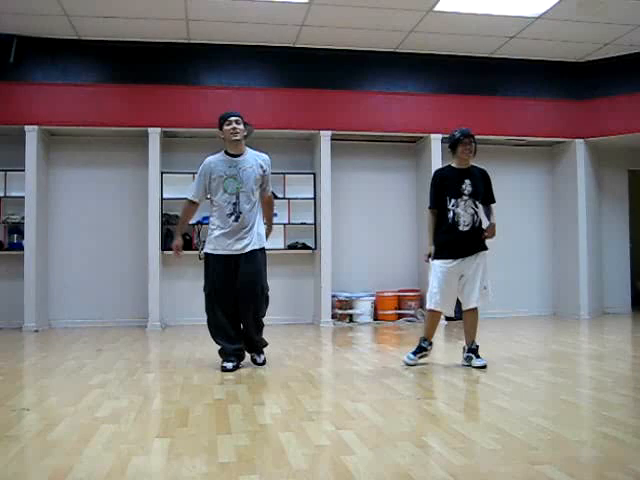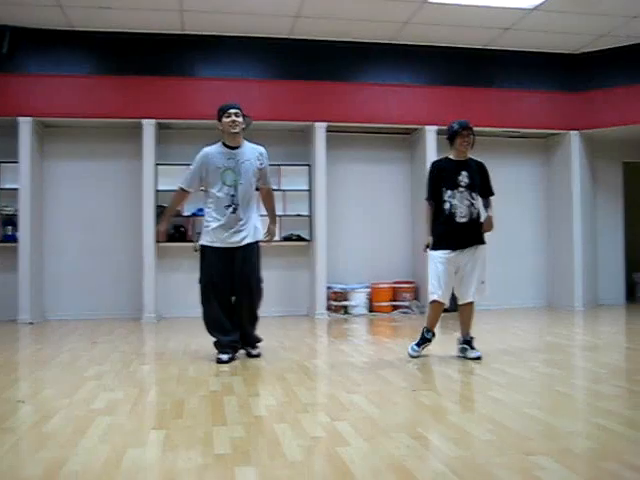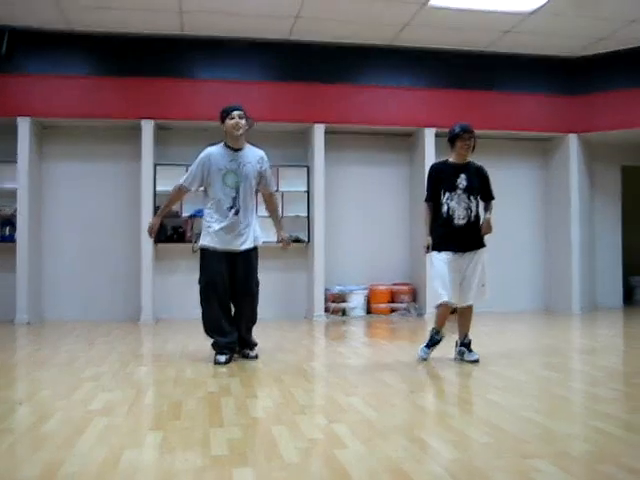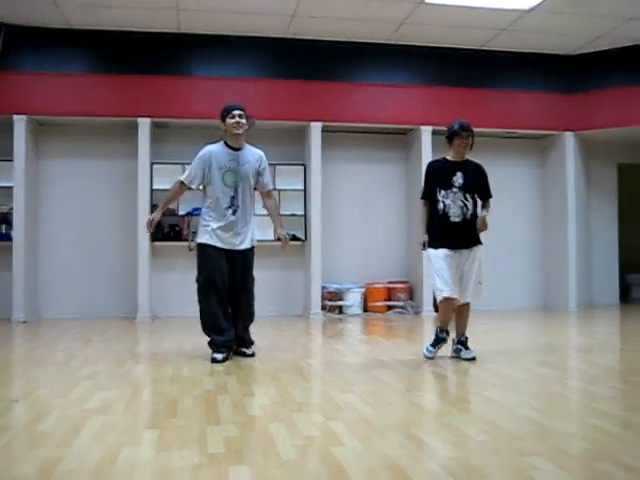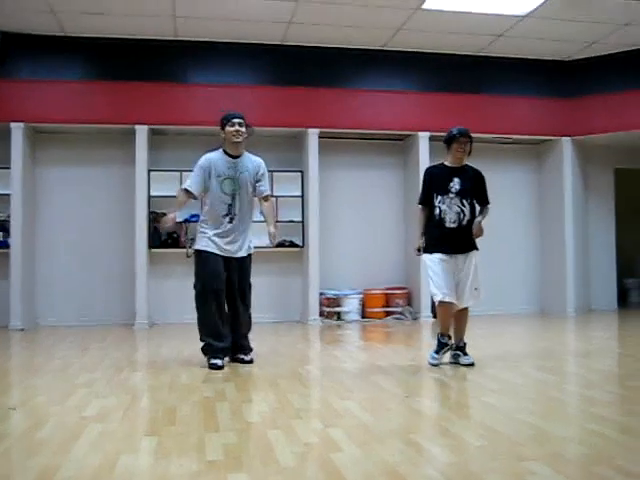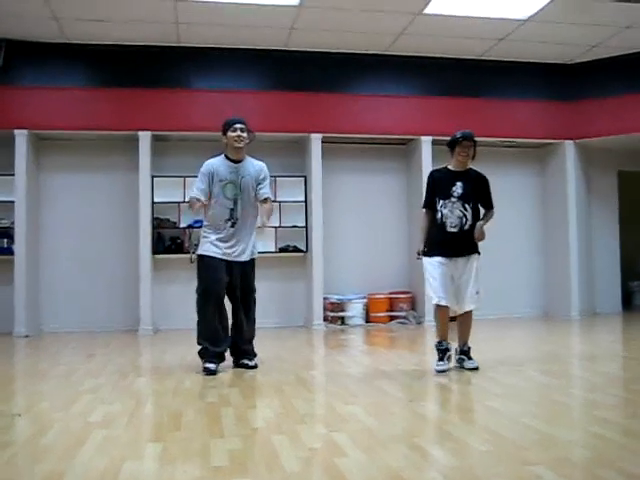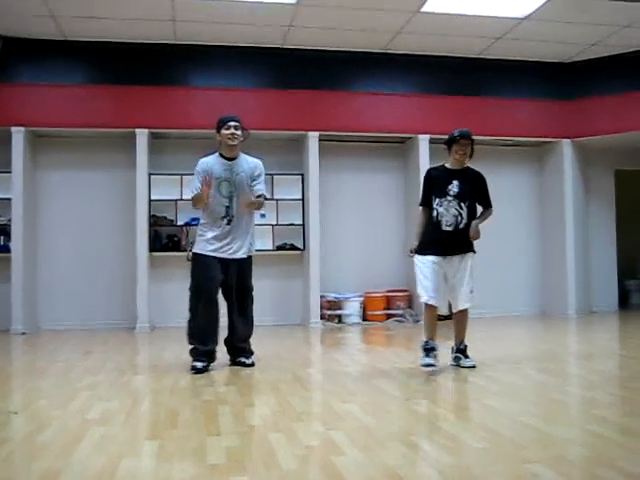
dt=0.1s
person 1, frame 1
left shoulder: (261, 160)
right shoulder: (210, 164)
left elbow: (266, 198)
right elbow: (193, 201)
left wrist: (268, 226)
right wrist: (178, 234)
left hip: (252, 243)
right hip: (219, 245)
left knee: (255, 295)
right knee: (220, 300)
left ankle: (254, 344)
right ankle: (231, 352)
person 1, frame 2
left shoulder: (258, 153)
right shoulder: (207, 155)
left elbow: (265, 191)
right elbow: (184, 189)
left wrist: (272, 222)
right wrist: (165, 220)
left hip: (247, 236)
right hip: (215, 237)
left knee: (249, 289)
right knee: (216, 292)
left ankle: (248, 339)
right ankle: (226, 344)
person 1, frame 3
left shoulder: (259, 157)
right shoulder: (209, 156)
left elbow: (268, 195)
right elbow: (183, 187)
left wrist: (279, 228)
right wrist: (160, 215)
left hip: (247, 239)
right hip: (214, 239)
left knee: (246, 294)
right knee: (214, 293)
left ankle: (244, 342)
right ankle: (224, 345)
person 1, frame 4
left shoulder: (258, 157)
right shoulder: (209, 153)
left elbow: (267, 194)
right elbow: (184, 184)
left wrist: (278, 226)
right wrist: (160, 210)
left hip: (243, 238)
right hip: (212, 236)
left knee: (243, 293)
right knee: (213, 290)
left ankle: (241, 340)
right ankle: (221, 343)
person 1, frame 5
left shoulder: (257, 164)
right shoulder: (208, 161)
left elbow: (265, 197)
right elbow: (188, 191)
left wrist: (271, 224)
right wrist: (174, 212)
left hip: (241, 244)
right hip: (210, 242)
left knee: (240, 299)
right knee: (209, 295)
left ankle: (239, 347)
right ankle: (217, 350)
person 1, frame 6
left shoulder: (259, 168)
right shoulder: (211, 166)
left elbow: (265, 201)
right elbow: (196, 198)
left wrist: (263, 217)
right wrist: (197, 205)
left hip: (245, 249)
right hip: (213, 247)
left knee: (244, 303)
right knee: (211, 299)
left ankle: (243, 352)
right ankle: (212, 354)
person 1, frame 7
left shoulder: (254, 165)
right shoulder: (205, 164)
left elbow: (259, 202)
right elbow: (197, 203)
left wrist: (251, 201)
right wrist: (204, 193)
left hip: (241, 247)
right hip: (208, 246)
left knee: (241, 302)
right knee: (204, 299)
left ankle: (240, 350)
right ankle: (203, 354)
person 2, frame 1
left shoulder: (481, 175)
right shoulder: (441, 175)
left elbow: (487, 205)
right elbow: (433, 212)
left wrist: (491, 222)
right wrist: (432, 244)
left hip: (475, 248)
right hip: (446, 249)
left knee: (472, 302)
right knee: (437, 301)
left ankle: (470, 350)
right ankle: (424, 344)
person 2, frame 2
left shoulder: (479, 167)
right shoulder: (439, 167)
left elbow: (486, 198)
right elbow: (431, 203)
left wrist: (489, 215)
right wrist: (430, 234)
left hip: (473, 240)
right hip: (444, 240)
left knee: (469, 294)
right knee: (438, 293)
left ankle: (465, 342)
right ankle: (427, 334)
person 2, frame 3
left shoulder: (479, 172)
right shoulder: (437, 170)
left elbow: (487, 202)
right elbow: (430, 205)
left wrist: (487, 217)
right wrist: (429, 235)
left hip: (473, 243)
right hip: (444, 243)
left knee: (468, 298)
right knee: (447, 296)
left ankle: (463, 344)
right ankle: (435, 335)
person 2, frame 4
left shoulder: (477, 170)
right shoulder: (435, 167)
left elbow: (486, 200)
right elbow: (426, 202)
left wrist: (484, 214)
right wrist: (425, 232)
left hip: (469, 240)
right hip: (441, 240)
left knee: (465, 295)
right knee: (448, 293)
left ankle: (460, 342)
right ankle: (441, 334)
person 2, frame 5
left shoulder: (475, 175)
right shoulder: (432, 173)
left elbow: (484, 206)
right elbow: (424, 208)
left wrist: (479, 220)
right wrist: (422, 237)
left hip: (465, 246)
right hip: (436, 246)
left knee: (463, 299)
right knee: (444, 297)
left ankle: (458, 348)
right ankle: (443, 341)
person 2, frame 6
left shoulder: (479, 179)
right shoulder: (436, 176)
left elbow: (489, 210)
right elbow: (428, 212)
left wrist: (481, 224)
right wrist: (423, 241)
left hip: (467, 250)
right hip: (437, 249)
left knee: (466, 303)
right knee: (442, 301)
left ankle: (463, 352)
right ankle: (442, 348)
person 2, frame 7
left shoulder: (476, 178)
right shoulder: (432, 175)
left elbow: (488, 209)
right elbow: (425, 210)
left wrist: (476, 222)
right wrist: (418, 240)
left hip: (461, 249)
right hip: (431, 248)
left knee: (462, 302)
right knee: (430, 298)
left ankle: (459, 350)
right ankle: (430, 348)
